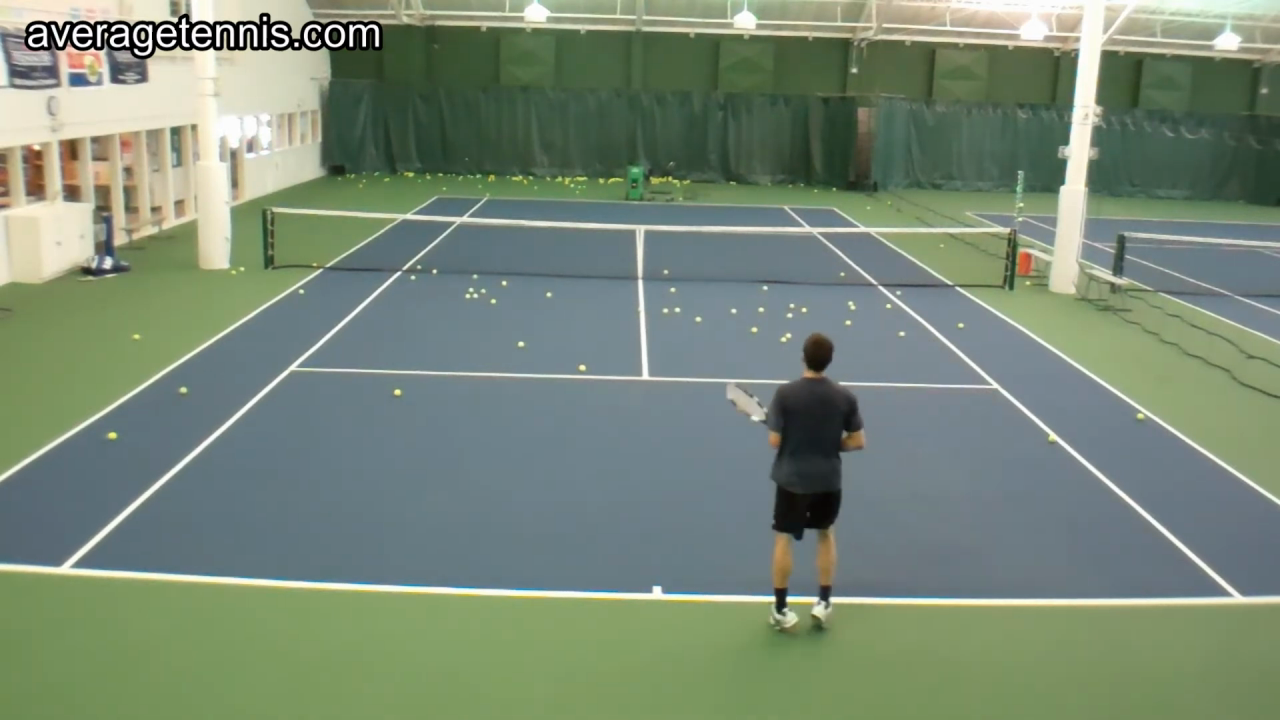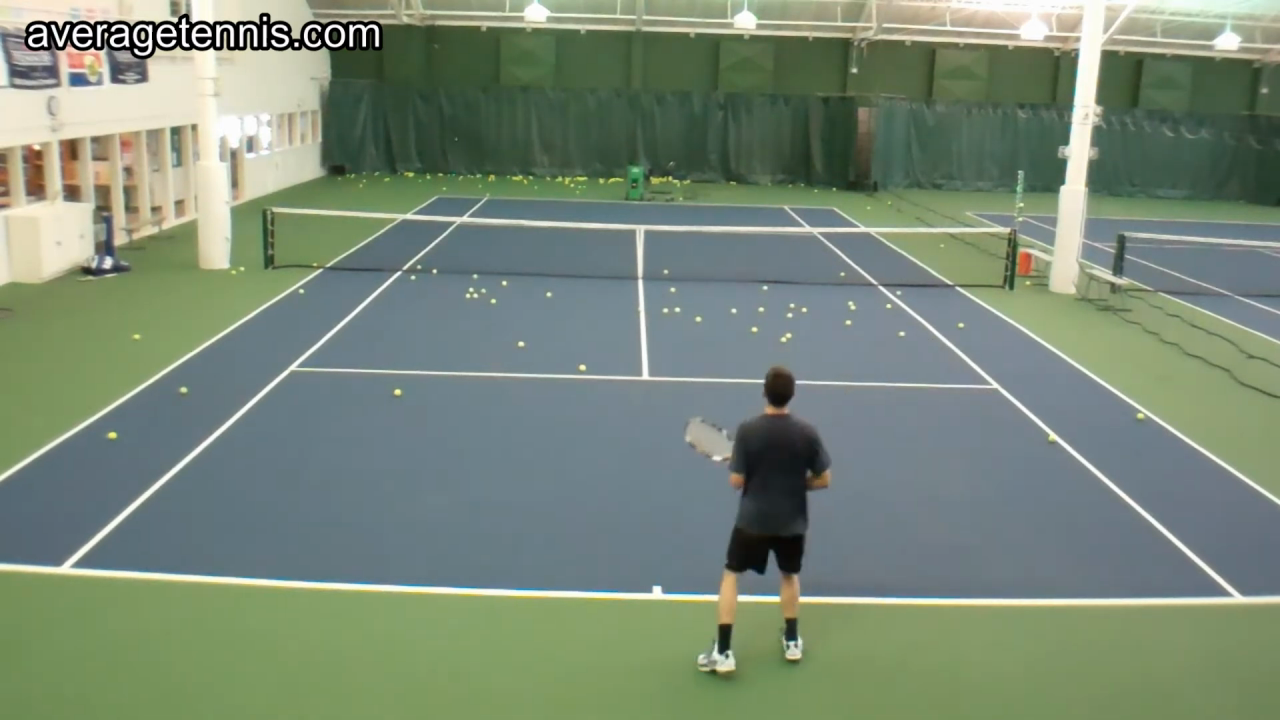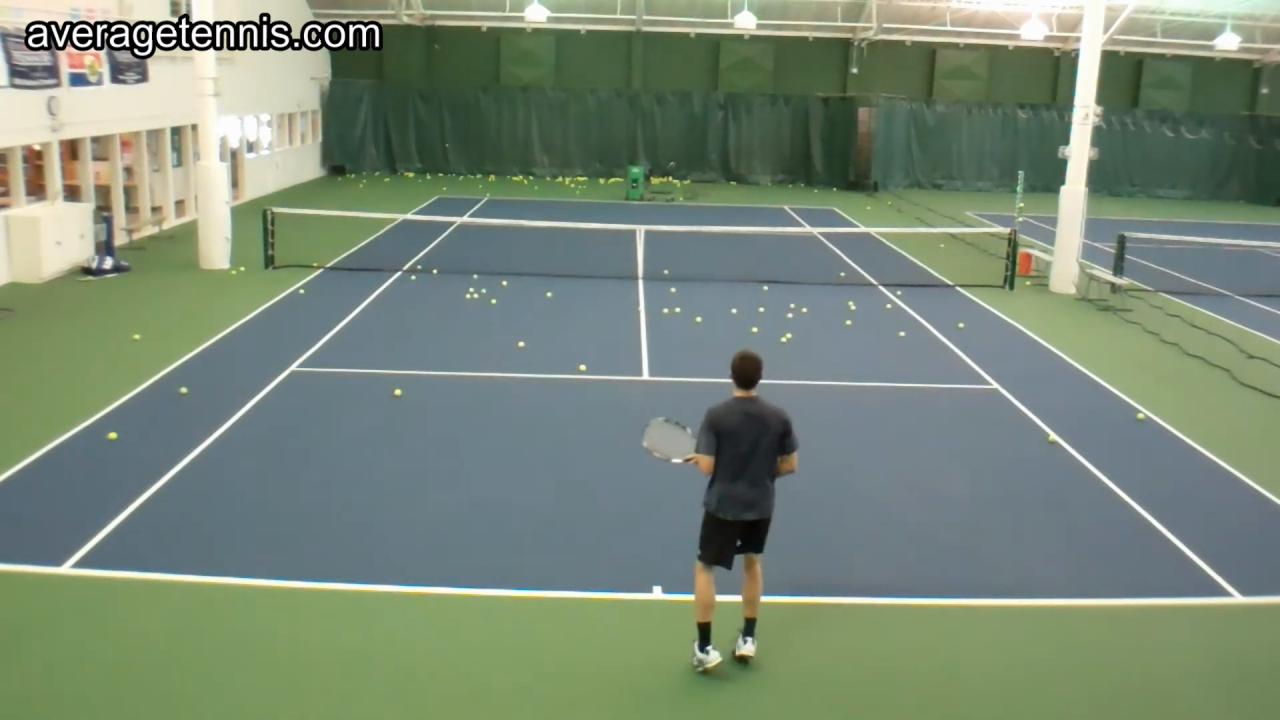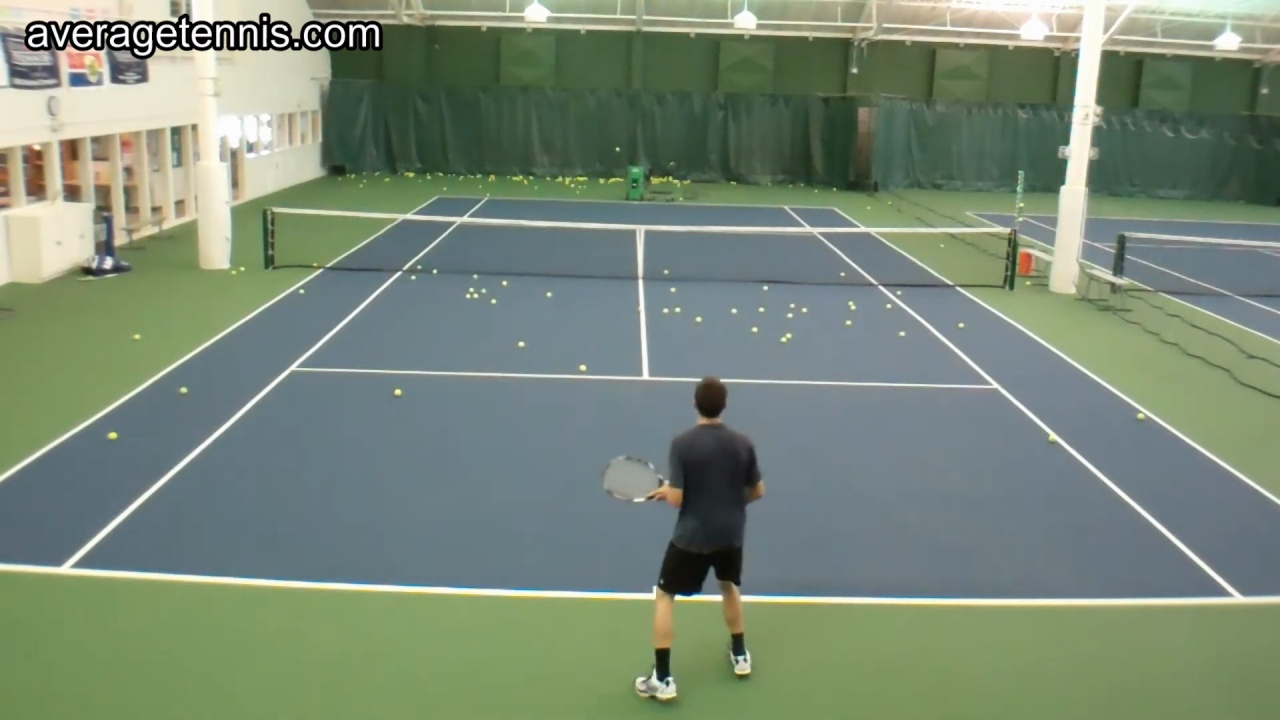
dt=0.3s
person 1, frame 1
left shoulder: (785, 394)
right shoulder: (845, 397)
left elbow: (774, 442)
right elbow: (857, 442)
left hip: (792, 480)
right hip: (828, 480)
left knee: (782, 539)
right knee: (826, 534)
left ankle: (781, 609)
right ankle: (824, 601)
person 1, frame 2
left shoulder: (747, 430)
right shoulder: (808, 434)
left elbow: (736, 482)
right elbow: (823, 480)
left wrist: (736, 465)
left hip: (753, 520)
right hip: (792, 521)
left knee: (730, 576)
right knee: (789, 575)
left ankle: (723, 652)
right ankle: (792, 641)
person 1, frame 3
left shoulder: (716, 415)
right shoulder: (779, 417)
left elbow: (706, 467)
right elbow: (790, 465)
left wrist: (701, 457)
left hip: (724, 506)
right hip: (762, 505)
left knee: (703, 570)
right knee: (752, 565)
left ankle: (707, 648)
right ankle: (747, 638)
person 1, frame 4
left shoulder: (682, 443)
right shoulder: (743, 443)
left elbow: (677, 500)
right elbow: (757, 492)
left wrist: (665, 491)
left hip: (692, 536)
right hip: (731, 534)
left knee: (664, 596)
right knee: (728, 585)
left ankle: (662, 678)
right ankle: (740, 655)
